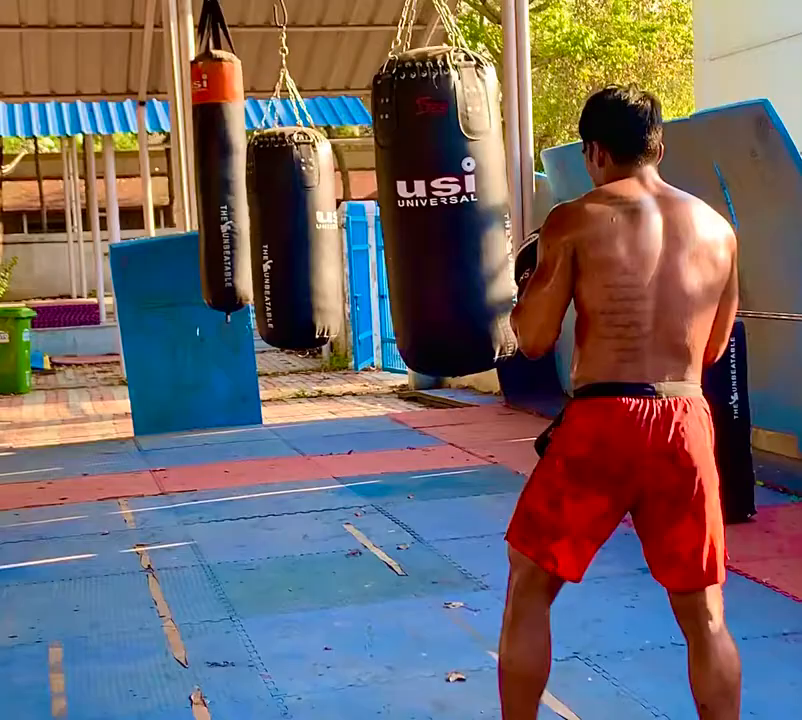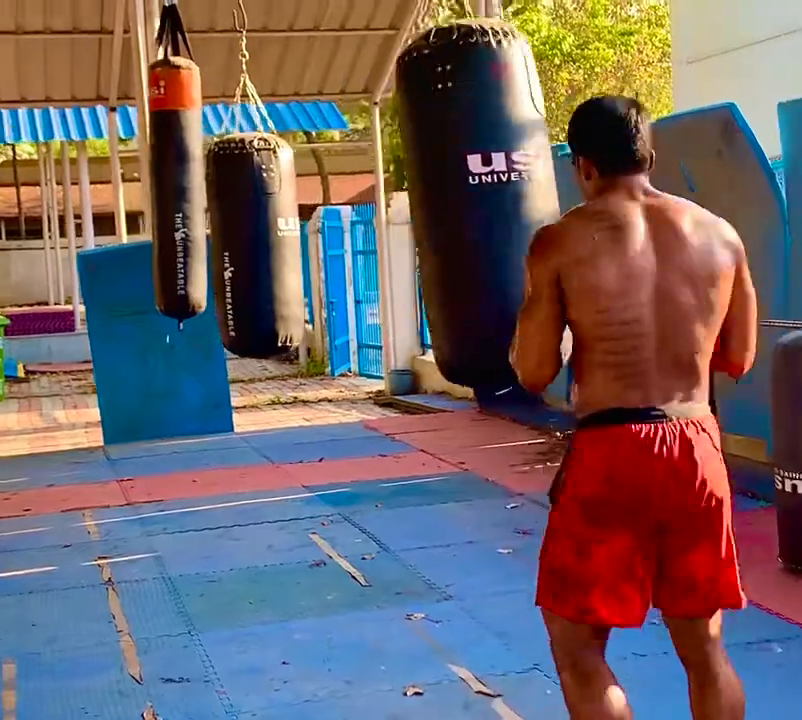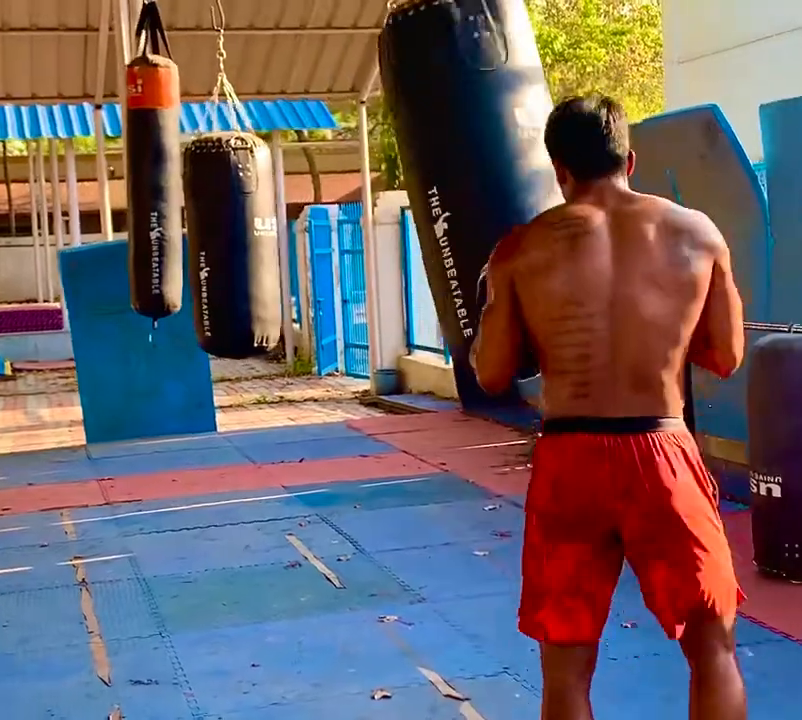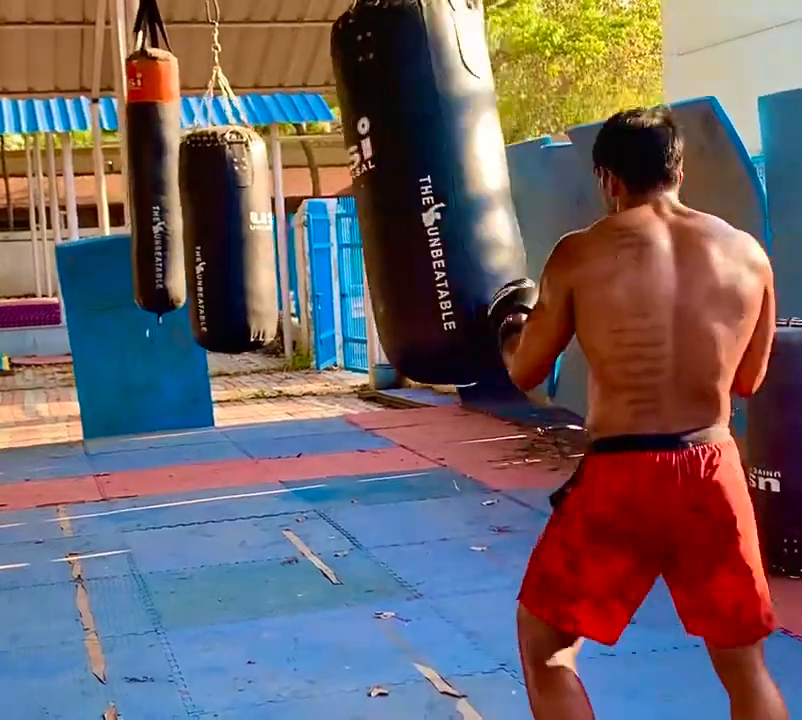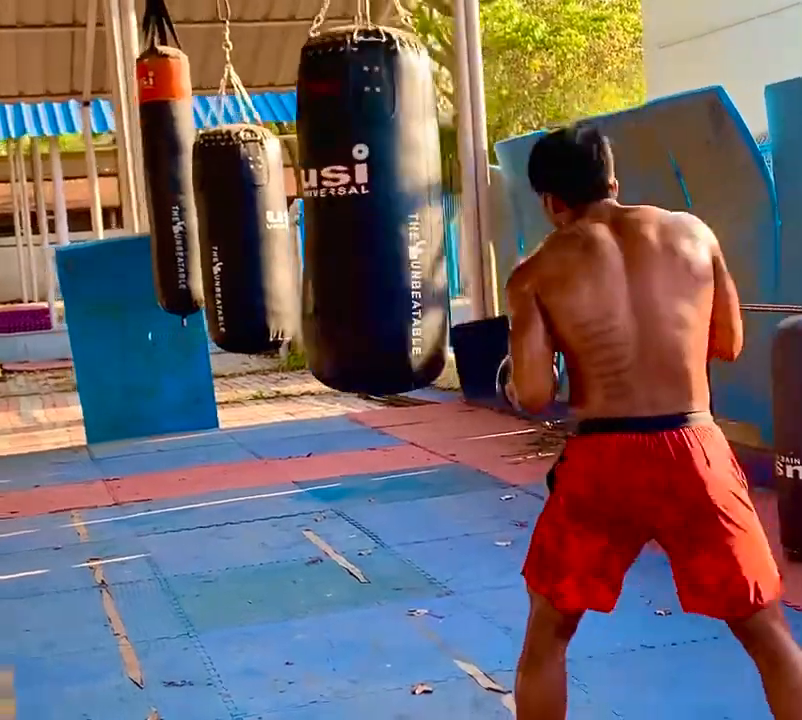
dt=0.4s
person 1, frame 1
left shoulder: (576, 219)
right shoulder: (716, 226)
left elbow: (533, 339)
right elbow: (713, 348)
left wrist: (524, 292)
left hip: (603, 423)
right hip: (685, 424)
left knee: (528, 589)
right knee: (703, 614)
person 1, frame 2
left shoulder: (559, 241)
right shoulder: (714, 233)
left elbow: (533, 372)
right elbow: (738, 358)
left wrist: (561, 307)
left hip: (609, 454)
right hip: (694, 448)
left knee: (578, 649)
right knee: (704, 644)
person 1, frame 3
left shoulder: (522, 249)
right shoulder: (694, 233)
left elbow: (491, 375)
right elbow: (727, 355)
left hip: (569, 462)
right hip: (662, 458)
right knee: (712, 646)
person 1, frame 4
left shoulder: (580, 254)
right shoulder: (748, 253)
left elbow: (525, 373)
right elbow: (747, 378)
left wrist: (515, 333)
left hip: (620, 476)
right hip: (711, 473)
left knee: (541, 646)
right knee: (745, 668)
person 1, frame 5
left shoulder: (537, 272)
right shoulder: (692, 233)
left elbow: (531, 396)
right elbow: (730, 344)
left wrist: (518, 365)
left hip: (603, 460)
right hip: (695, 454)
left knee: (547, 633)
